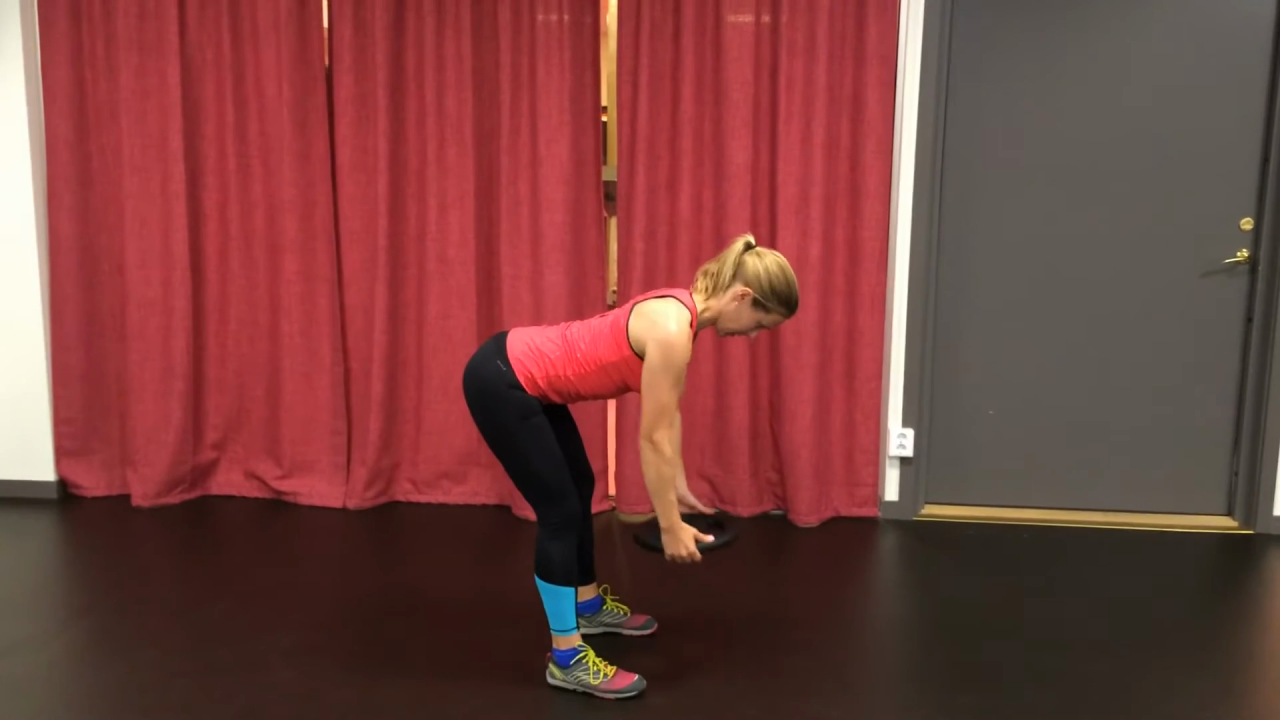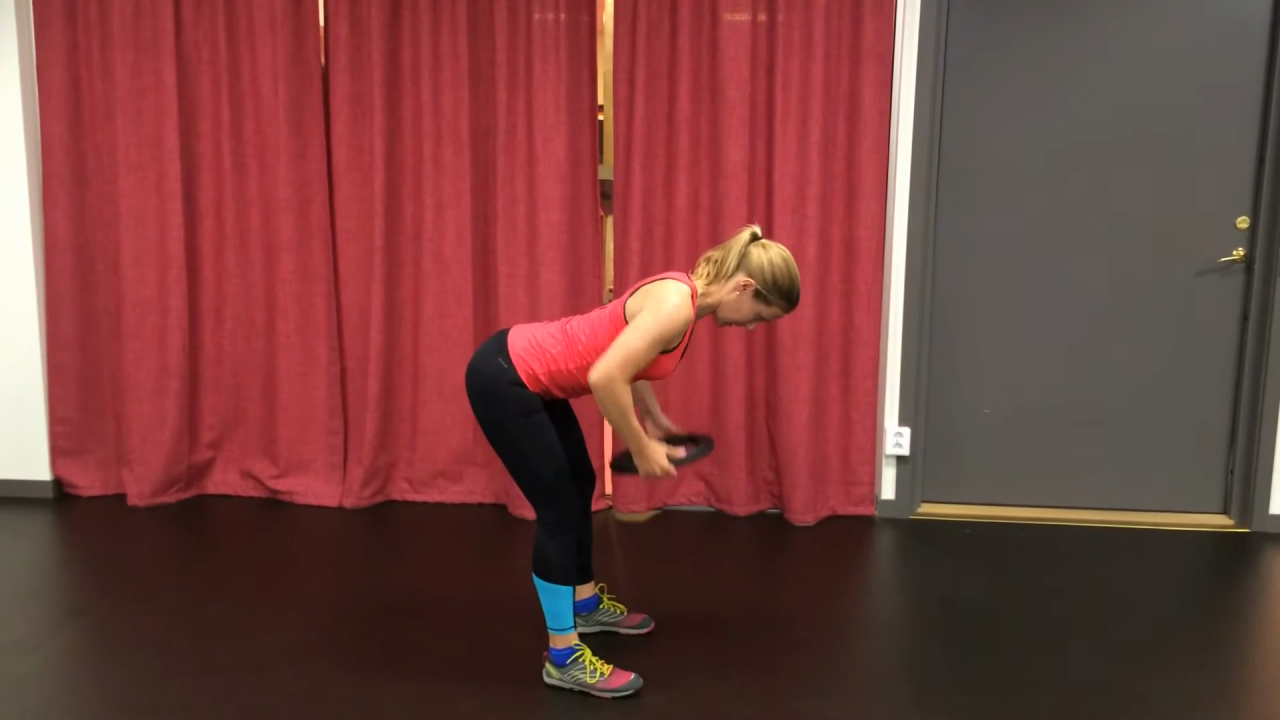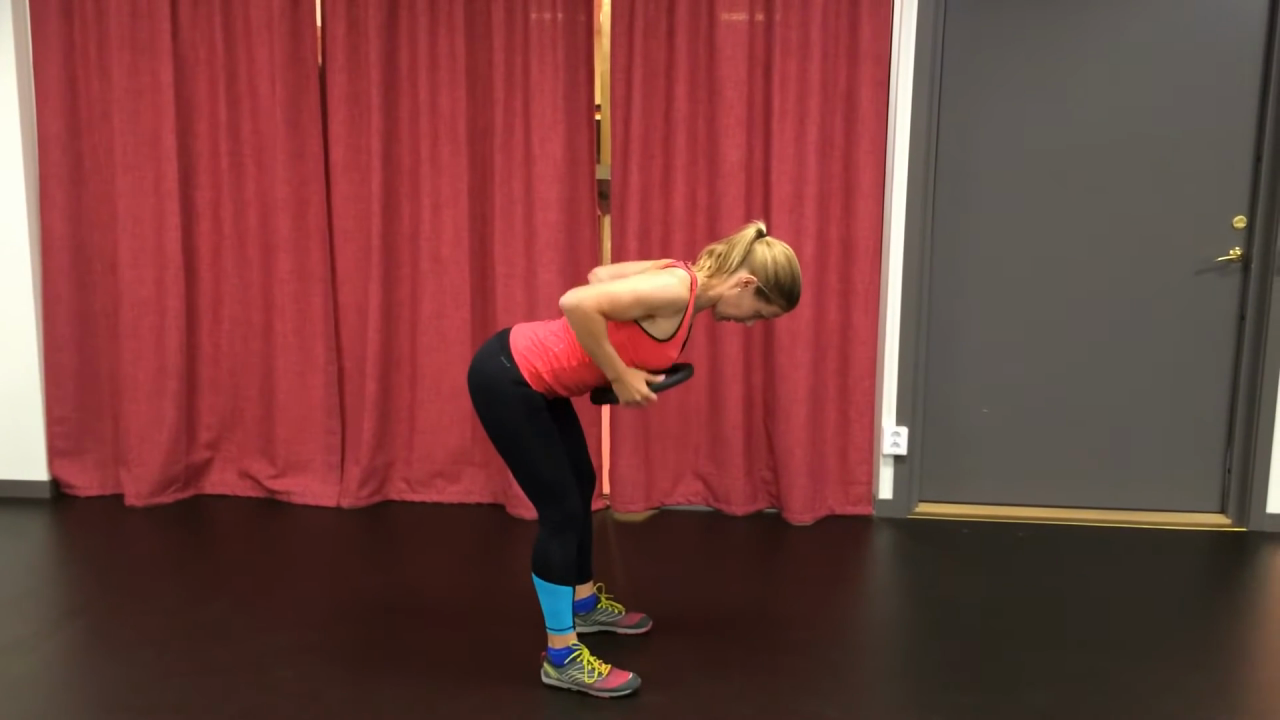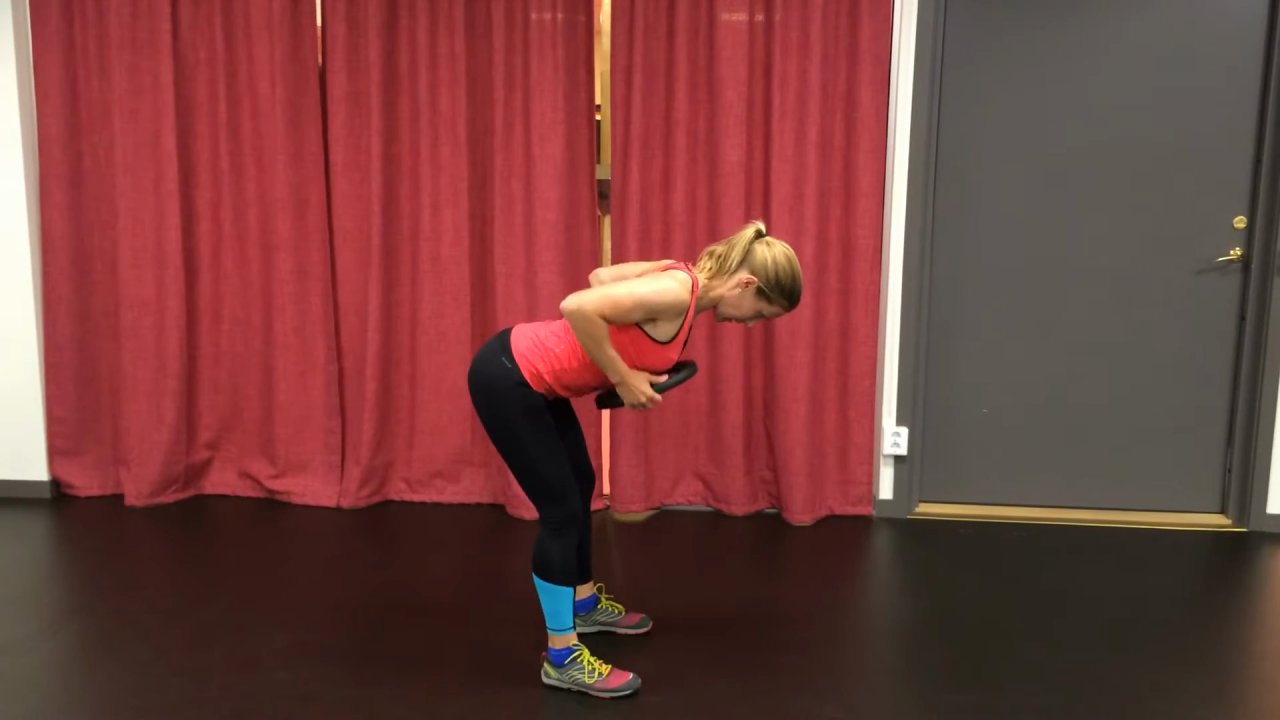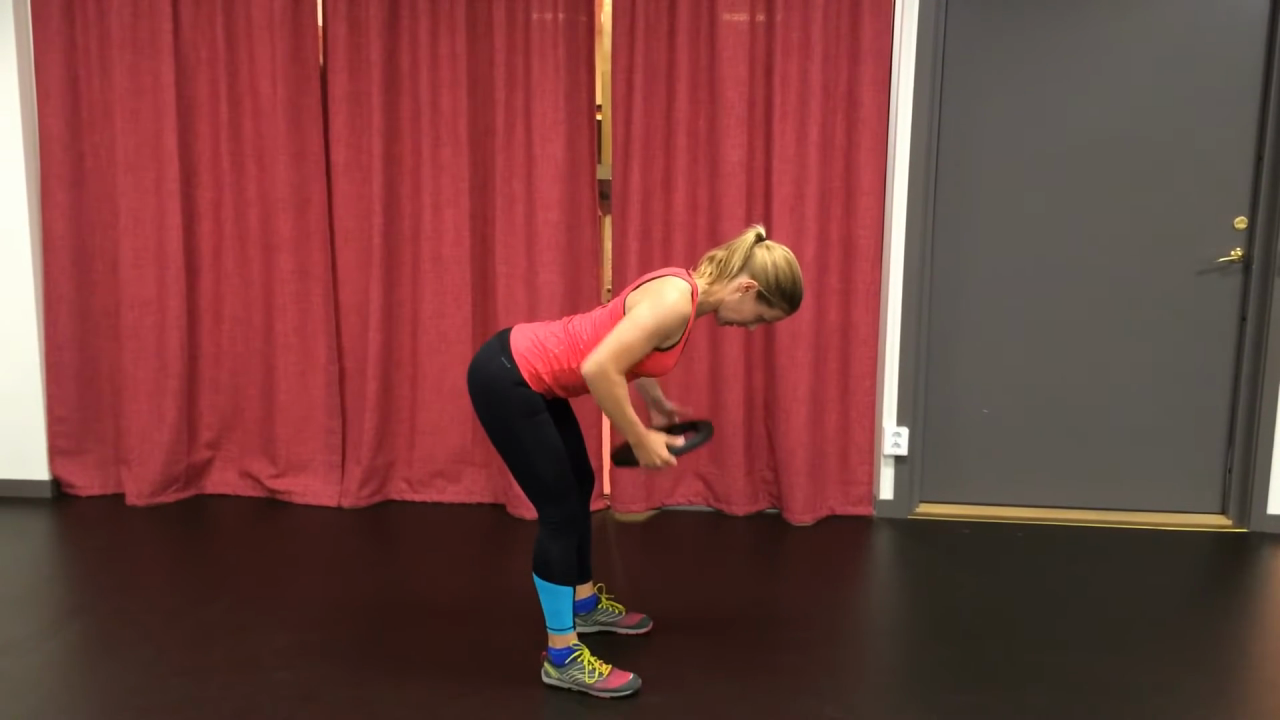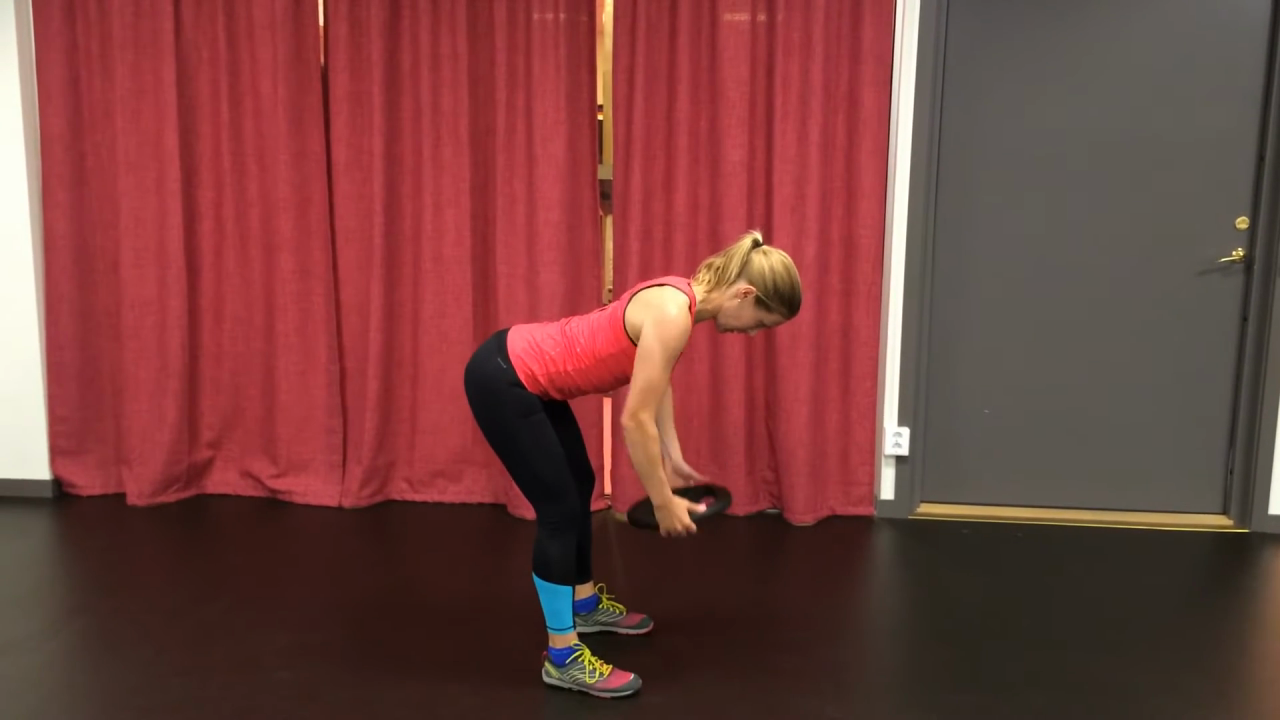
dt=0.2s
person 1, frame 1
left shoulder: (682, 311)
right shoulder: (673, 330)
left elbow: (663, 414)
right elbow: (651, 437)
left wrist: (677, 489)
right wrist: (671, 527)
left hip: (526, 373)
right hip: (500, 381)
left knee: (579, 488)
right knee: (560, 511)
left ankle: (589, 606)
right ankle: (567, 659)
person 1, frame 2
left shoulder: (682, 293)
right shoulder: (677, 307)
right elbow: (603, 379)
left wrist: (653, 419)
right wrist: (643, 449)
left hip: (528, 371)
right hip: (503, 378)
left knee: (579, 486)
right knee: (559, 509)
left ankle: (587, 605)
right ankle: (563, 657)
person 1, frame 3
left shoulder: (679, 278)
right shoulder: (675, 290)
left elbow: (598, 277)
right elbow: (575, 302)
left wrist: (629, 363)
right wrist: (621, 377)
left hip: (530, 370)
right hip: (507, 377)
left knee: (580, 485)
right knee: (561, 509)
left ankle: (585, 604)
right ankle: (562, 657)
person 1, frame 4
left shoulder: (682, 280)
right shoulder: (676, 292)
left elbow: (599, 277)
right elbow: (577, 307)
left wrist: (633, 365)
right wrist: (624, 378)
left hip: (529, 370)
right hip: (507, 378)
left knee: (579, 486)
right knee: (561, 508)
left ankle: (584, 605)
right ankle: (562, 658)
person 1, frame 5
left shoulder: (683, 289)
right shoulder: (675, 300)
right elbow: (597, 369)
left wrist: (656, 403)
right wrist: (643, 441)
left hip: (529, 370)
right hip: (505, 377)
left knee: (579, 486)
right knee: (560, 508)
left ankle: (585, 604)
right ankle: (562, 657)
person 1, frame 6
left shoulder: (684, 301)
right shoulder: (672, 314)
left elbow: (657, 393)
right elbow: (636, 418)
left wrist: (674, 460)
right wrist: (663, 499)
left hip: (527, 371)
right hip: (501, 378)
left knee: (579, 486)
right knee: (560, 509)
left ankle: (586, 604)
right ankle: (563, 657)
